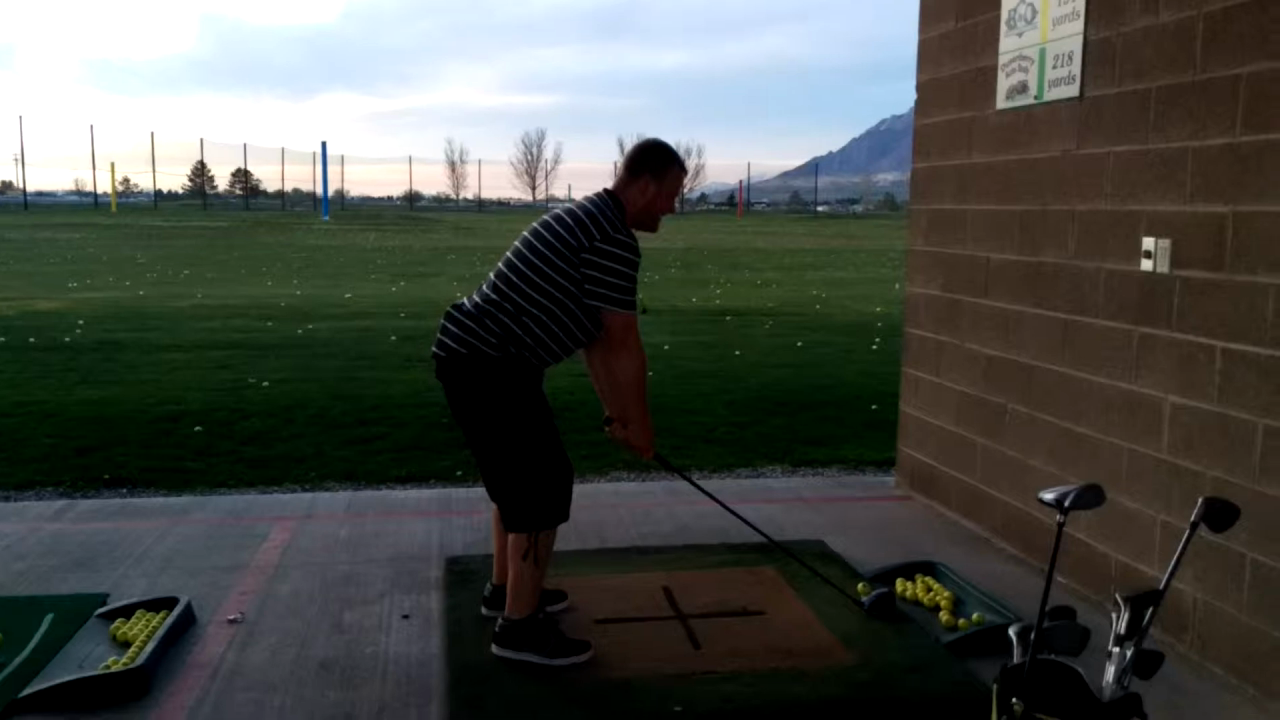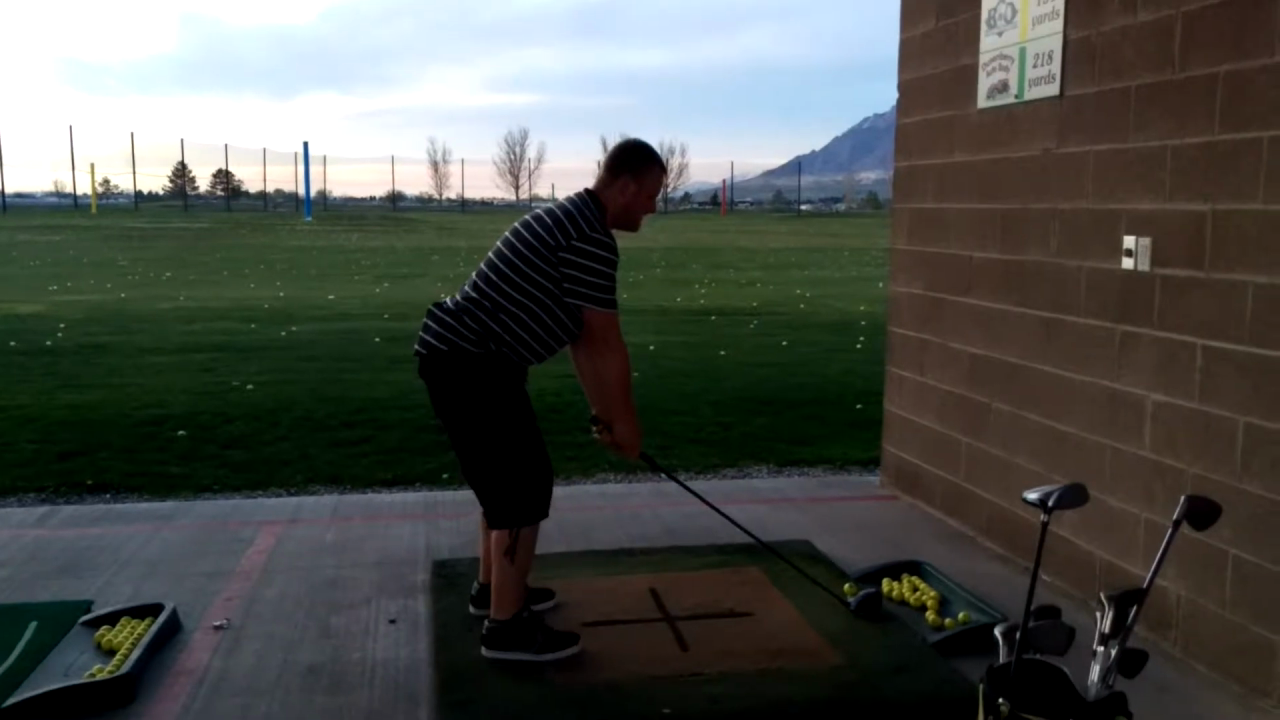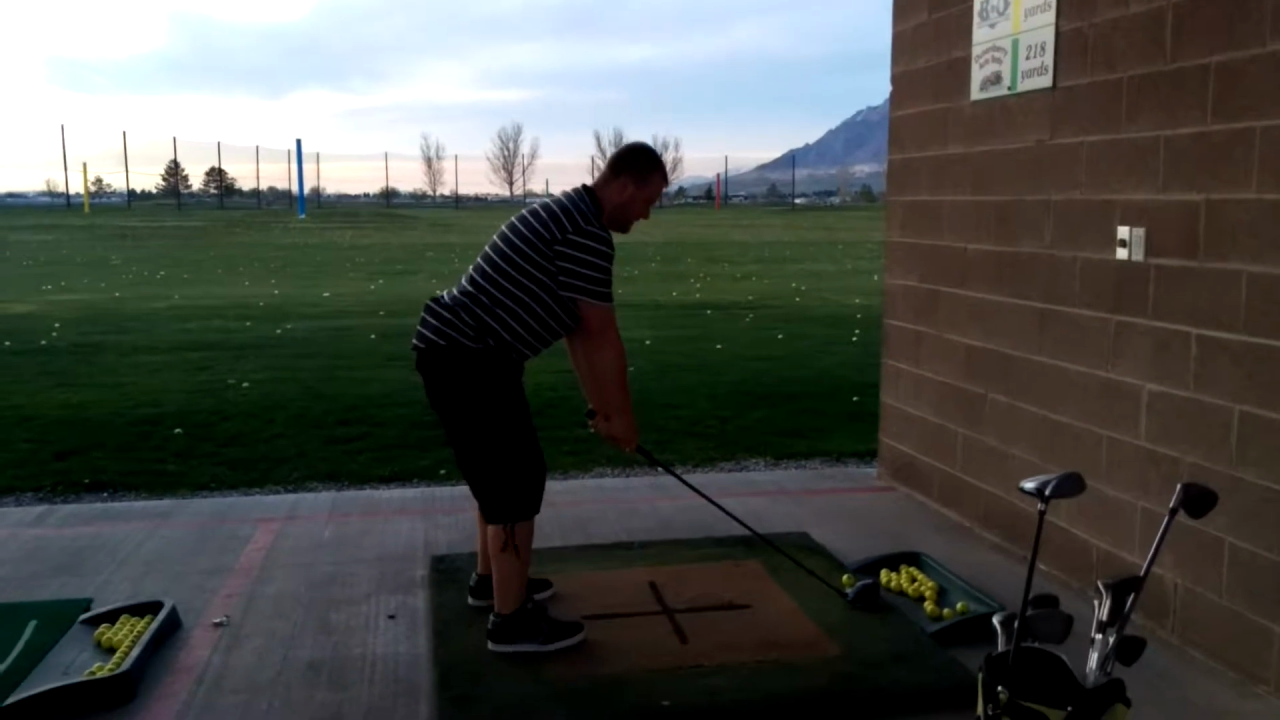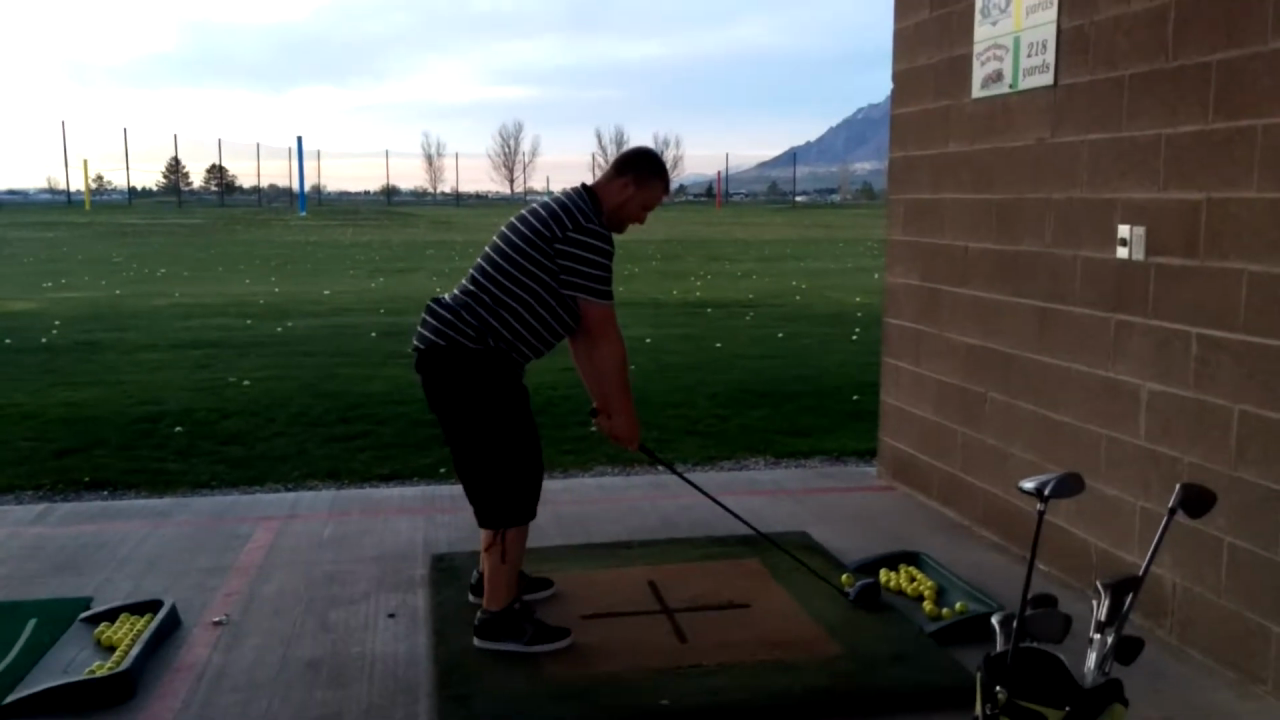
dt=0.7s
person 1, frame 1
left shoulder: (588, 220)
right shoulder: (613, 239)
left elbow: (595, 336)
right elbow: (623, 345)
left wrist: (615, 413)
right wrist: (638, 422)
left hip: (473, 354)
right hip: (490, 364)
left knee: (520, 475)
right knee: (542, 483)
left ankle: (505, 588)
right ankle: (520, 624)
person 1, frame 2
left shoulder: (571, 221)
right shoulder: (591, 238)
left elbow: (582, 336)
right elbow: (606, 343)
left wrist: (602, 412)
right wrist: (625, 421)
left hip: (461, 354)
right hip: (472, 362)
left knee: (506, 476)
right knee: (521, 484)
left ankle: (494, 586)
right ankle: (507, 626)
person 1, frame 3
left shoulder: (567, 216)
right shoulder: (586, 233)
left elbow: (578, 331)
right elbow: (602, 337)
left wrist: (599, 407)
right wrist: (620, 415)
left hip: (456, 348)
right hip: (469, 356)
left knee: (499, 469)
right knee: (516, 478)
left ankle: (490, 578)
right ankle: (511, 619)
person 1, frame 4
left shoulder: (567, 215)
right shoulder: (587, 231)
left elbow: (579, 330)
right elbow: (603, 335)
left wrist: (602, 406)
right wrist: (623, 414)
left hip: (456, 350)
right hip: (468, 359)
left knee: (508, 471)
right knee: (512, 479)
left ankle: (493, 576)
right ankle: (498, 617)
